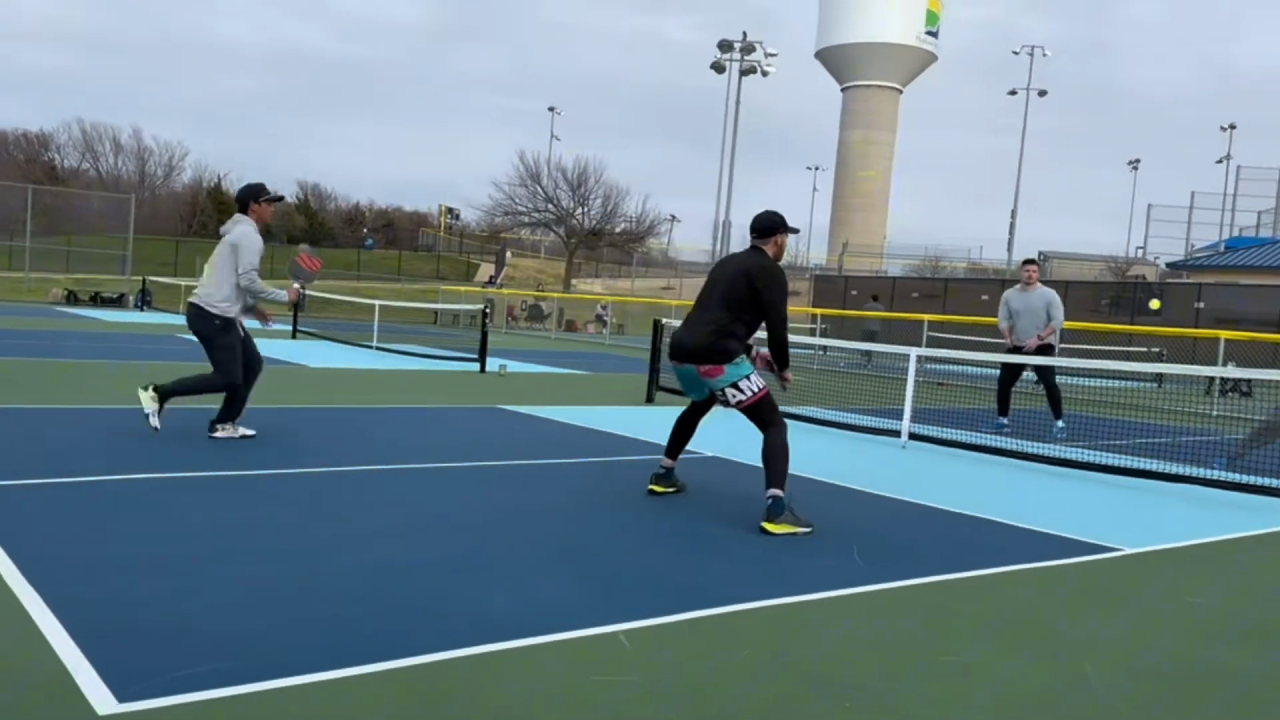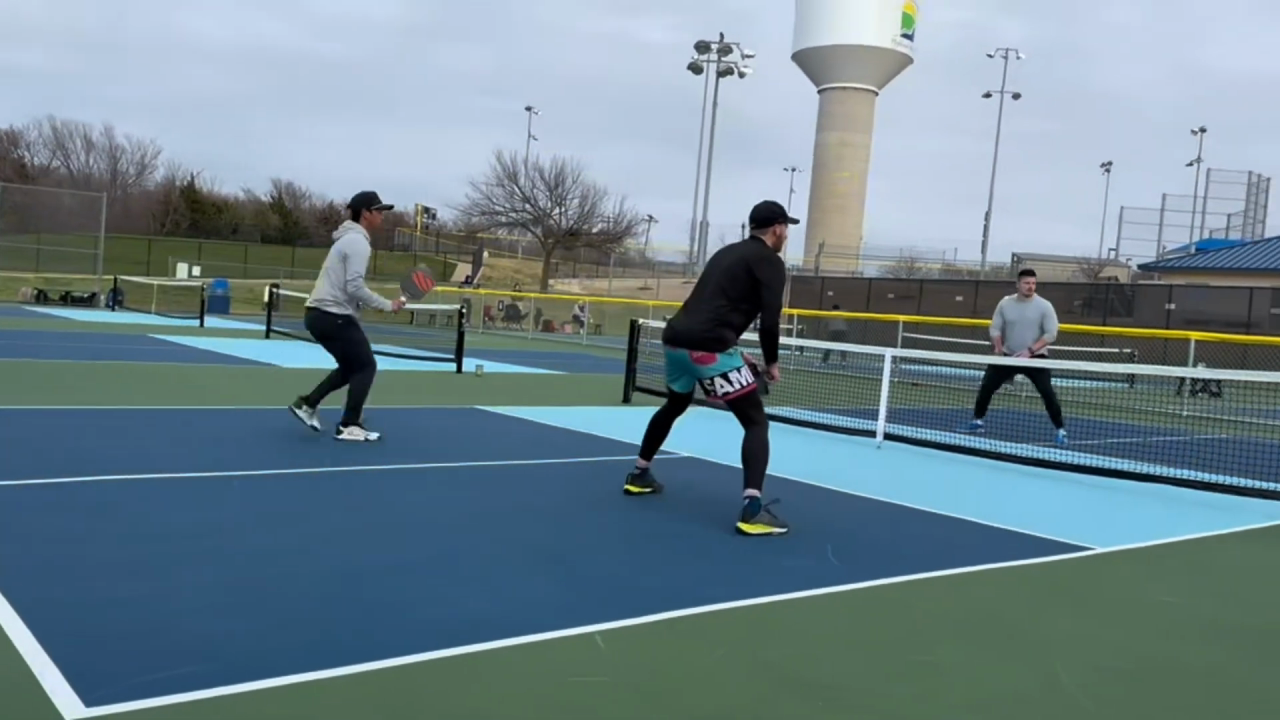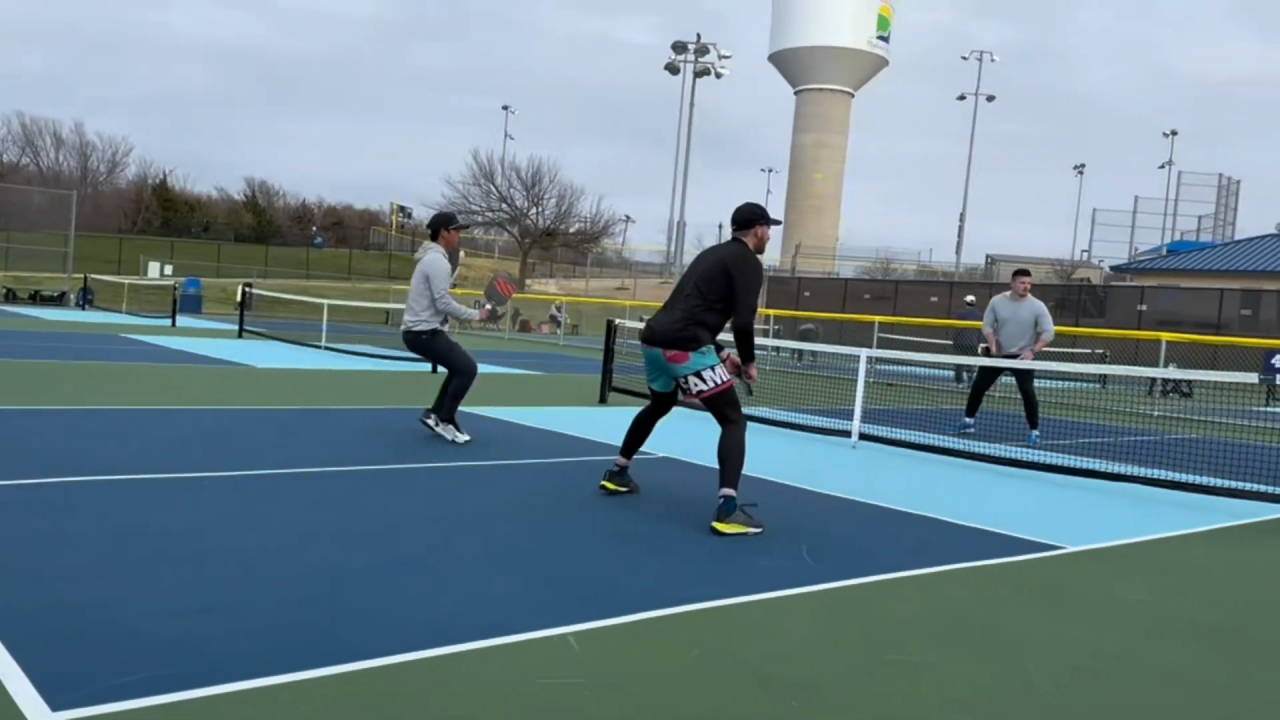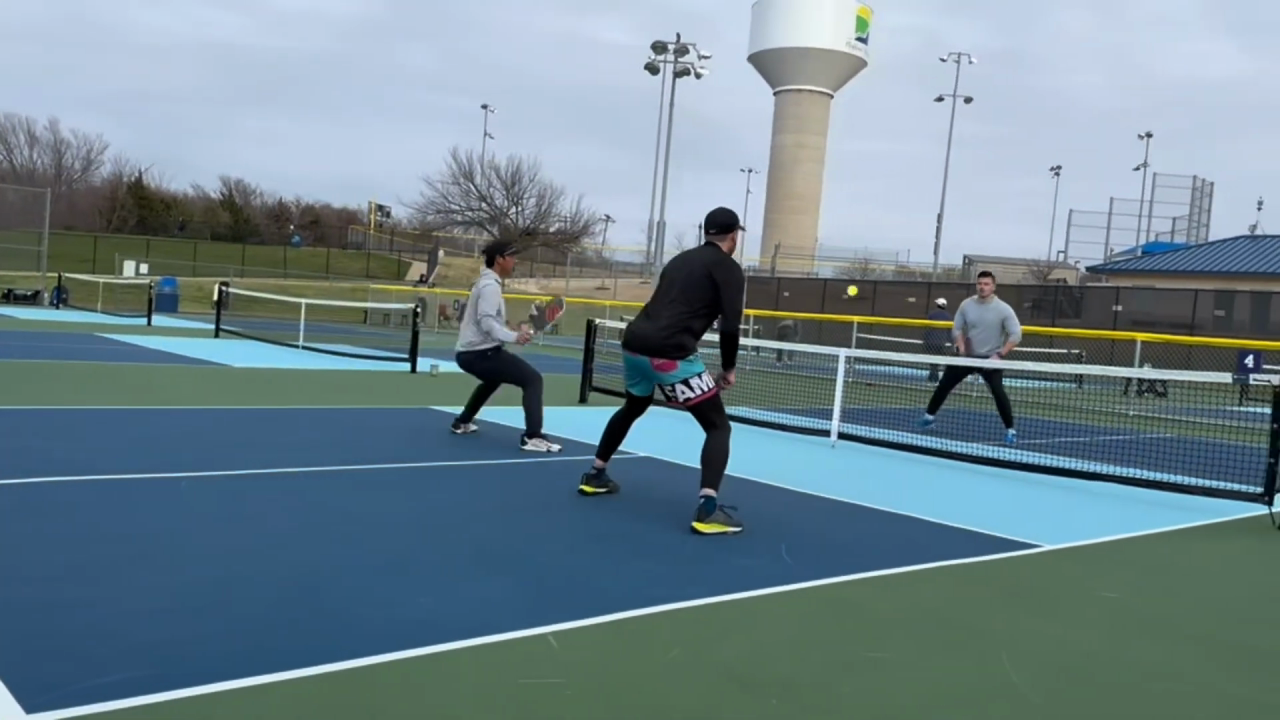
dt=0.3s
person 1, frame 1
left shoulder: (726, 262)
right shoulder: (770, 271)
right elbow: (776, 328)
left wrist: (750, 352)
right wrist: (783, 368)
left hip: (680, 351)
right hip: (715, 358)
left knee: (699, 405)
right knee: (774, 425)
left ankle: (663, 475)
right ankle: (776, 509)
person 1, frame 2
left shoulder: (726, 253)
right shoulder: (770, 261)
right elbow: (769, 322)
left wrist: (735, 355)
right wrist: (771, 363)
left hip: (675, 338)
right hip: (707, 348)
left knee: (675, 405)
right knee: (756, 423)
left ankle: (638, 476)
right ankle: (752, 510)
person 1, frame 3
left shoulder: (712, 254)
right shoulder: (748, 262)
right elbow: (743, 322)
left wrist: (720, 354)
right wrist: (749, 362)
left hip: (654, 337)
right hip: (682, 346)
left knee: (659, 404)
right knee: (733, 421)
left ankle: (616, 473)
right ankle: (727, 509)
person 1, frame 4
left shoulder: (680, 260)
right shoulder: (728, 268)
right elbow: (729, 327)
left wrist: (686, 359)
right wrist: (728, 368)
left hip: (634, 342)
right hip: (669, 354)
left knee: (633, 407)
right knee: (718, 426)
left ankle: (594, 476)
right ankle: (707, 509)
person 2, frame 1
left shoulder: (236, 232)
right shoulder: (249, 236)
right elbow: (247, 281)
left wrist: (252, 307)
right wrist: (283, 296)
left hip: (211, 313)
right hip: (214, 316)
left knee: (251, 364)
right knee: (229, 380)
left ankle: (224, 423)
right ankle: (157, 393)
person 2, frame 2
left shoulder: (347, 238)
right shoulder: (358, 242)
right elbow: (354, 287)
left wrist: (384, 301)
right wrist: (387, 305)
left hip: (318, 314)
right hip: (334, 316)
left knee: (350, 367)
right knee: (365, 367)
left ankle: (306, 403)
right ankle: (349, 425)
person 2, frame 3
left shoulder: (429, 257)
right shoulder: (438, 262)
right elbow: (443, 302)
left wrist: (454, 313)
right wrist: (475, 314)
left hip: (419, 330)
right hip: (424, 332)
left knee: (458, 369)
right knee: (467, 369)
left ankle: (444, 419)
right ankle: (441, 417)
person 2, frame 4
left shoulder: (488, 284)
right shoulder: (490, 286)
right elbow: (486, 322)
left wrist: (512, 333)
right wrist: (512, 337)
left hip: (468, 353)
right hip: (480, 352)
left knee: (495, 376)
right knee: (533, 380)
left ankle: (463, 421)
right ankle: (533, 437)
person 3, frame 1
left shoulder: (1049, 295)
right shoulder: (1009, 295)
left elbow: (1058, 321)
right elbow: (1003, 319)
left wrist: (1039, 338)
right wrist: (1007, 337)
left hip: (1043, 347)
right hip: (1016, 347)
left knee: (1049, 383)
right knee: (1004, 382)
left ankle: (1059, 423)
right ankle: (1003, 420)
person 3, frame 2
left shoulder: (1044, 306)
right shoulder: (1005, 304)
left elbow: (1051, 334)
right elbow: (995, 328)
left wrist: (1030, 350)
right wrist: (998, 346)
left hip: (1035, 357)
right hip: (1007, 355)
left knee: (1047, 392)
right knee: (987, 386)
left ankle: (1060, 430)
right ankle: (978, 421)
person 3, frame 3
left shoulder: (1037, 307)
right shoulder: (997, 301)
left elbow: (1049, 332)
right elbow: (987, 325)
left wrist: (1033, 351)
right wrist: (992, 345)
left hip: (1022, 356)
right hip: (997, 353)
left knee: (1027, 391)
right knee: (978, 386)
left ankle: (1034, 431)
right ankle: (969, 421)
person 3, frame 4
left shoulder: (1004, 309)
right shoulder: (966, 305)
left elbow: (1016, 335)
right elbow: (957, 328)
left wrist: (999, 355)
right wrist: (961, 346)
left hip: (990, 357)
right hip: (966, 355)
left knee: (998, 391)
right knee: (944, 385)
left ankle: (1010, 430)
right ankle: (929, 416)
